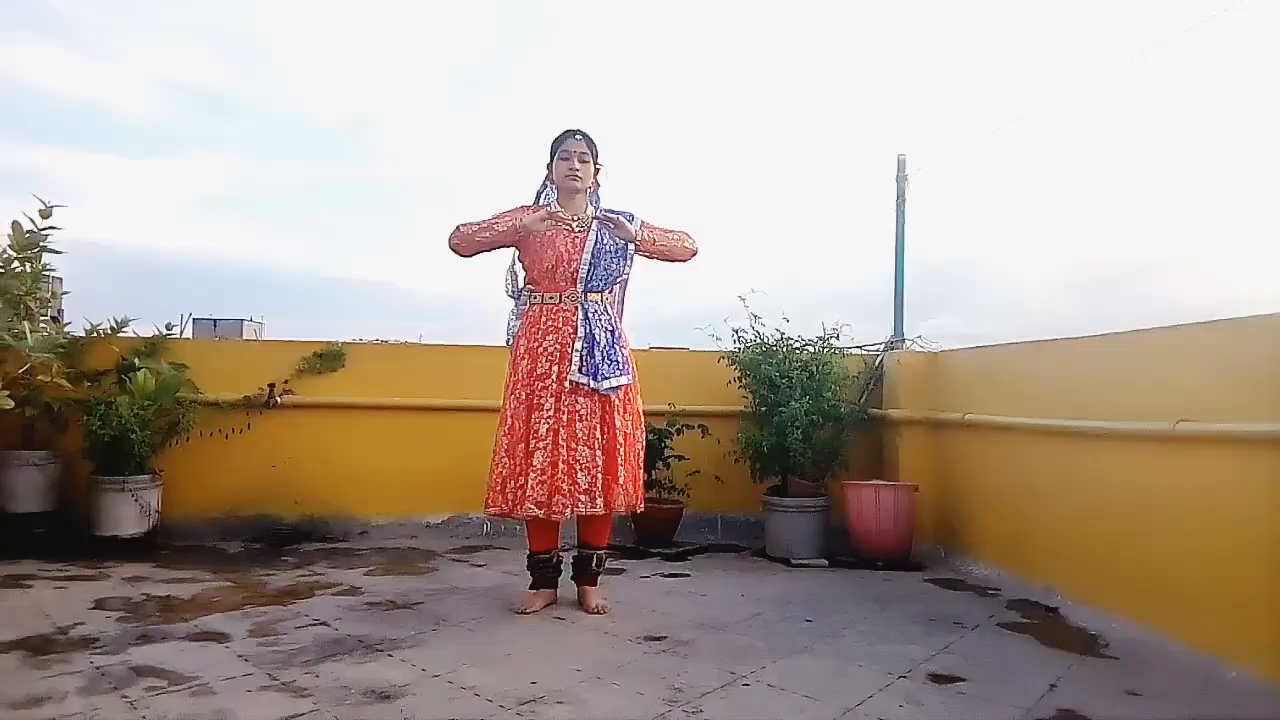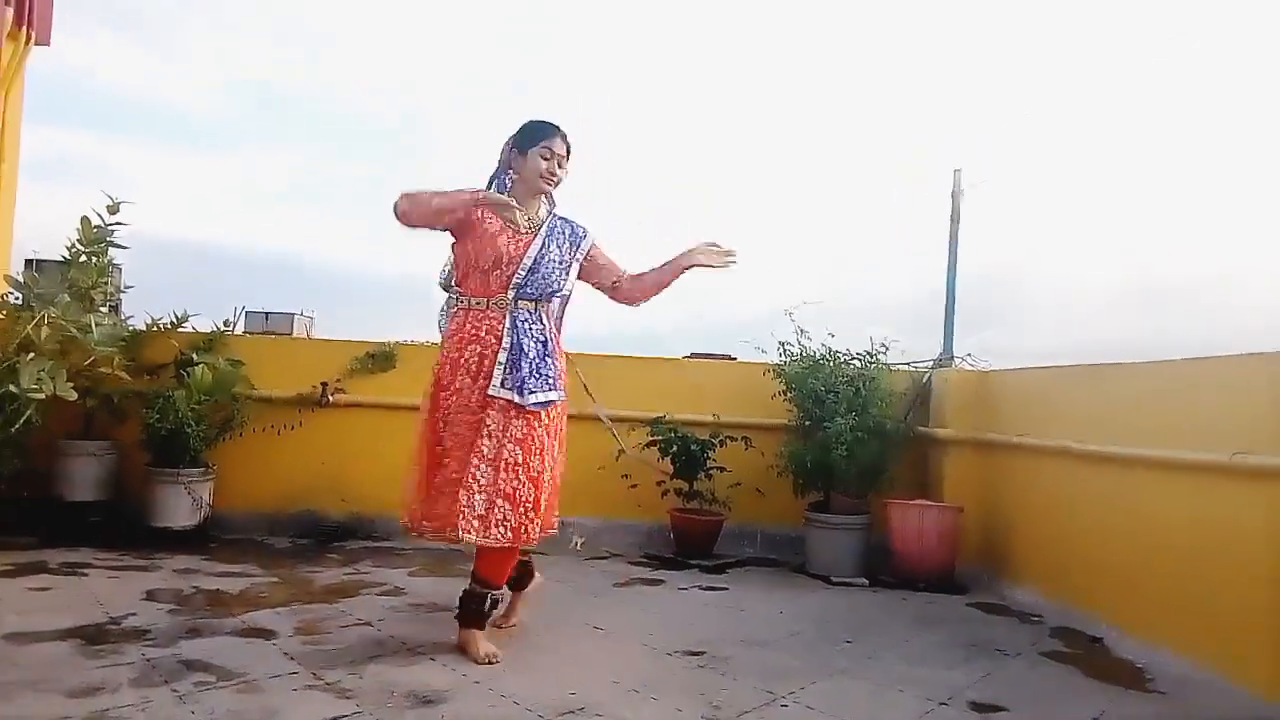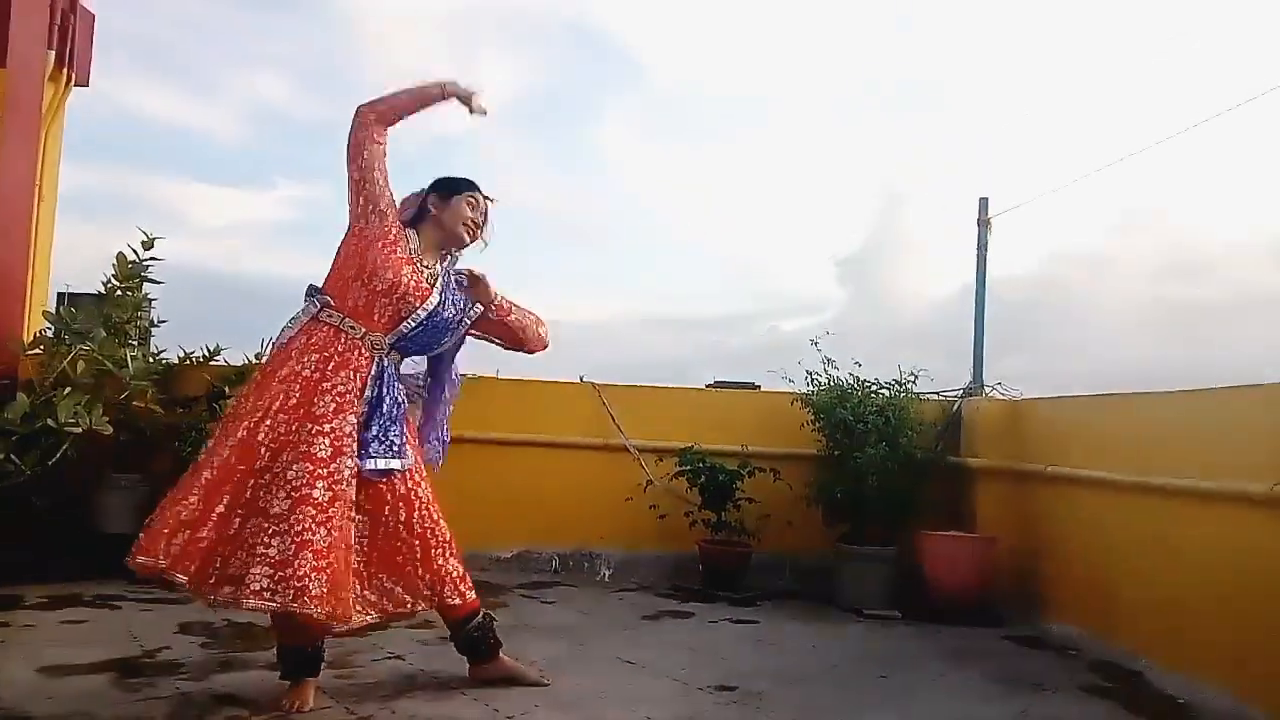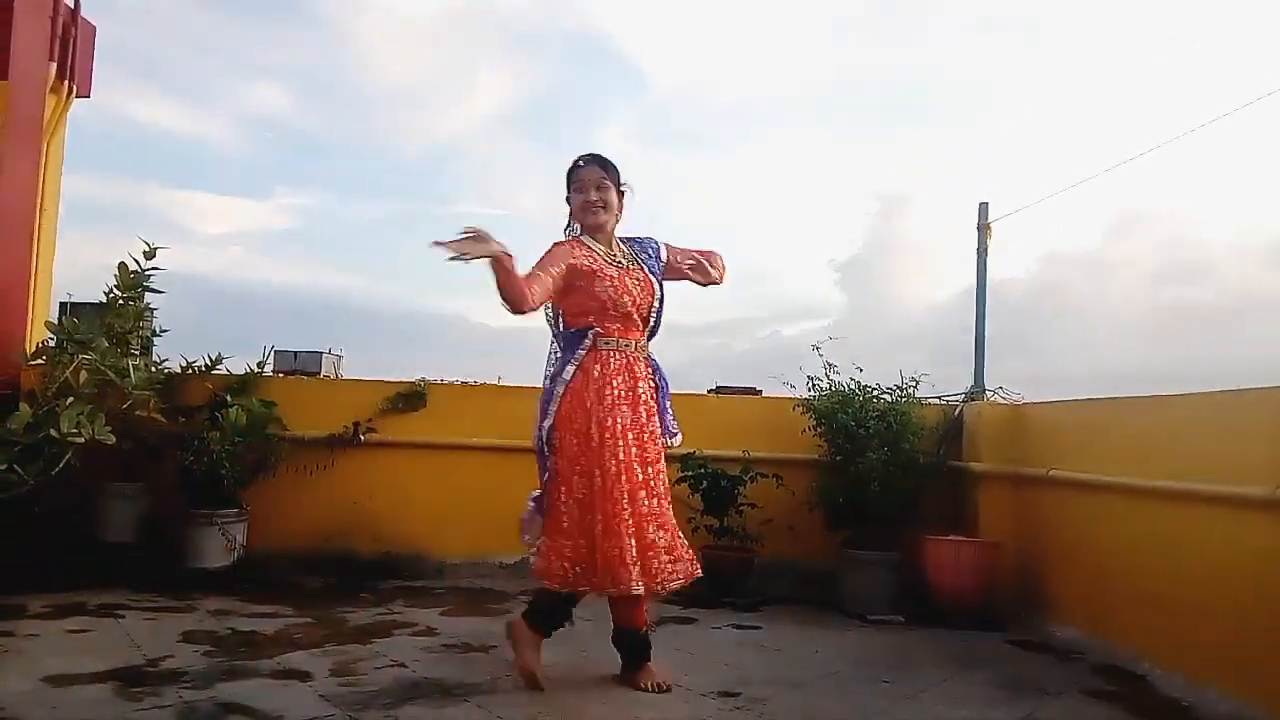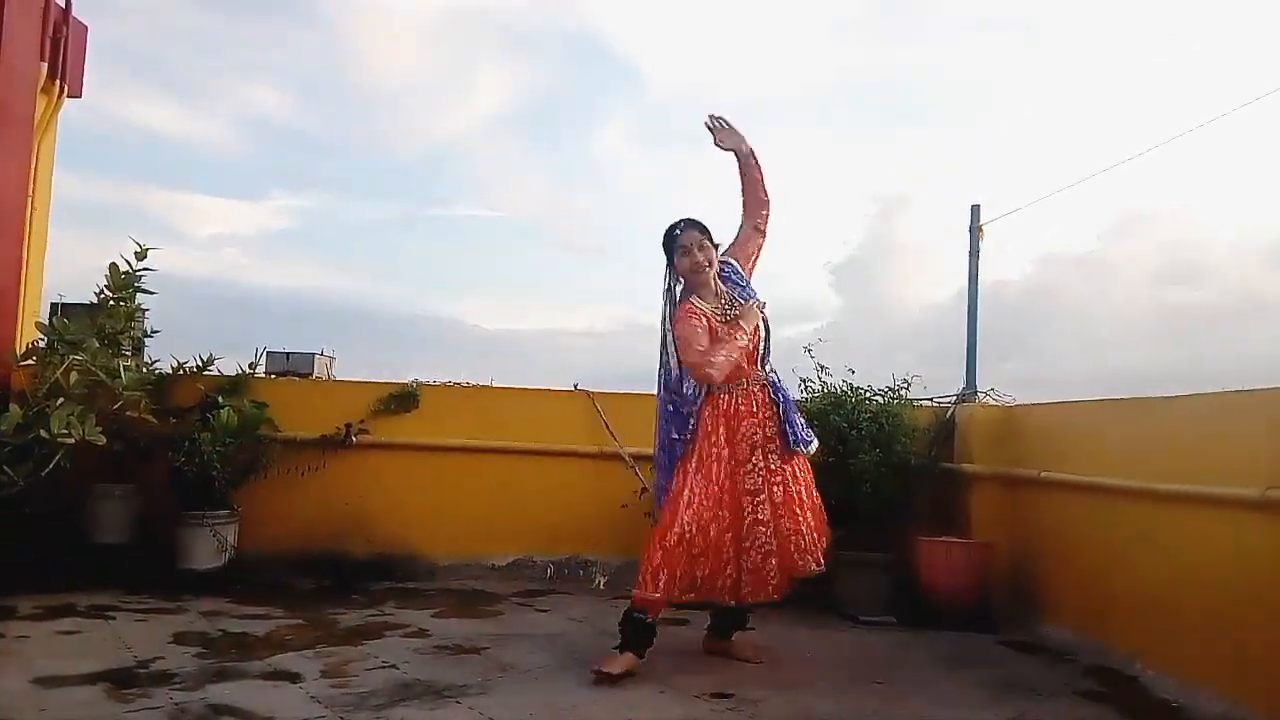
dt=1s
person 1, frame 1
left shoulder: (620, 223)
right shoulder: (525, 220)
left elbow: (686, 245)
right elbow: (460, 241)
left wrist: (636, 236)
right wrist: (523, 224)
left hip: (601, 352)
right hip: (542, 351)
left knee: (601, 462)
right knee: (538, 459)
left ankle: (588, 579)
right ankle: (544, 580)
person 1, frame 2
left shoulder: (571, 235)
right shoulder: (477, 209)
left elbow: (629, 289)
right elbow: (406, 209)
left wrist: (685, 263)
right wrist: (476, 202)
left hip: (537, 365)
right hip: (469, 358)
left knee: (514, 489)
right knee: (476, 486)
left ankle: (473, 620)
right ankle: (517, 576)
person 1, frame 3
left shoulder: (461, 296)
right shoulder: (379, 224)
left elbow: (533, 339)
right elbow: (367, 127)
left wrist: (491, 299)
right wrist: (445, 91)
left hip: (373, 402)
right hip: (304, 380)
left knee: (413, 527)
right knee: (289, 526)
left ankle: (484, 652)
person 1, frame 4
left shoulder: (647, 251)
right shoulder: (569, 254)
left elbow: (712, 261)
right elbow: (522, 298)
left wrist: (708, 269)
right wrist: (498, 257)
left hip: (638, 392)
right hip: (591, 395)
left knee: (615, 524)
right knee: (629, 524)
left ankle: (532, 623)
right ankle: (637, 659)
person 1, frame 5
left shoulder: (734, 273)
right shoulder: (686, 312)
left elbow: (760, 207)
right elbow: (710, 373)
left wrist: (742, 149)
right wrist: (743, 328)
left hip: (767, 418)
right hip: (721, 425)
left knee: (763, 532)
right knee: (688, 530)
left ankle: (724, 631)
right ankle: (631, 645)
